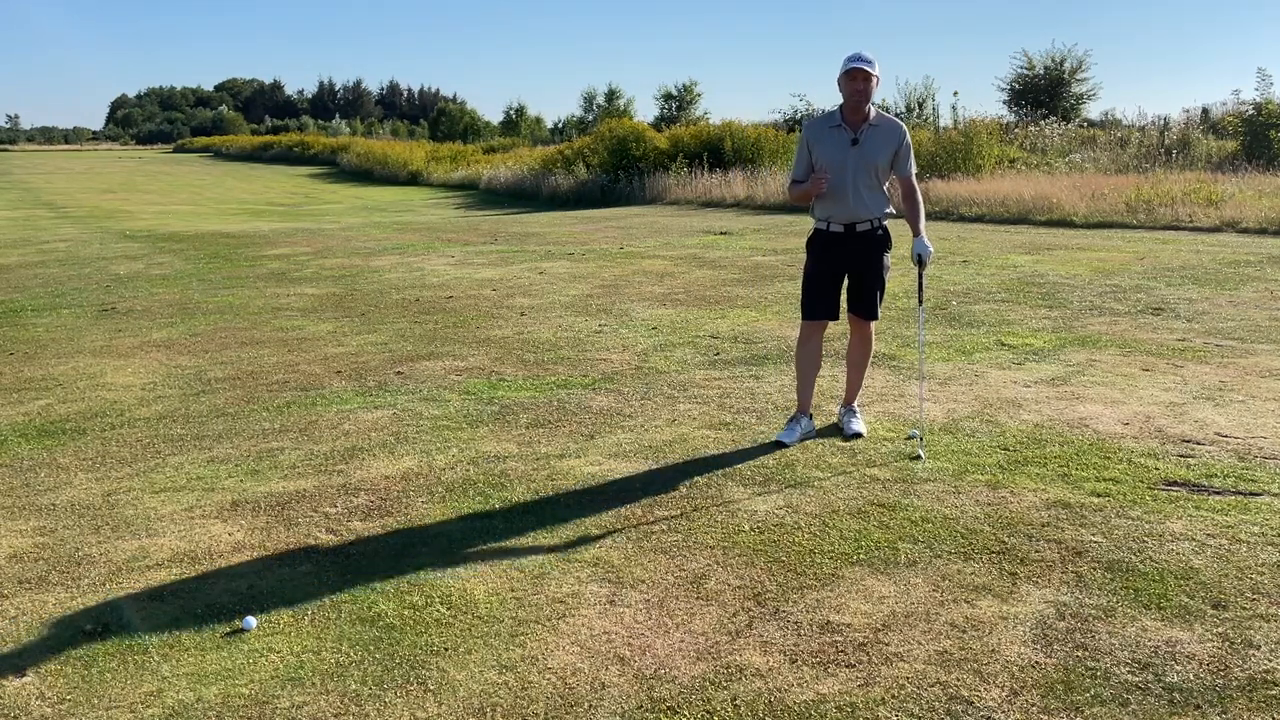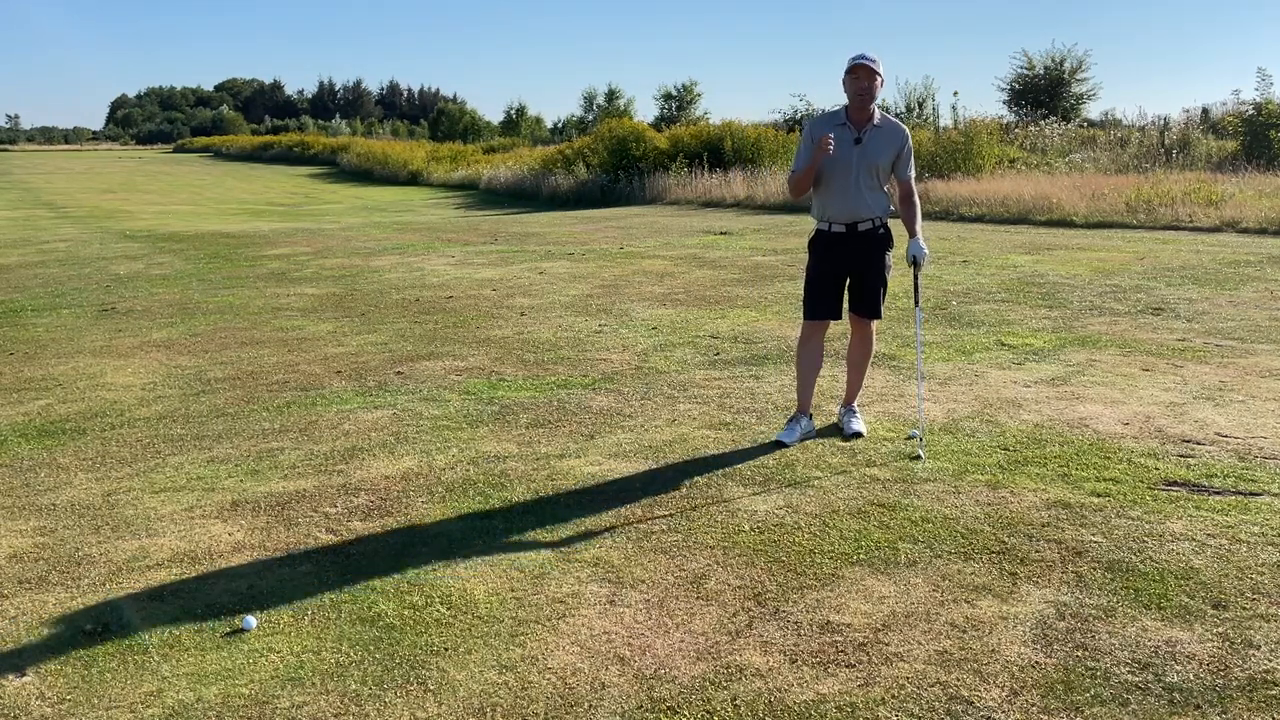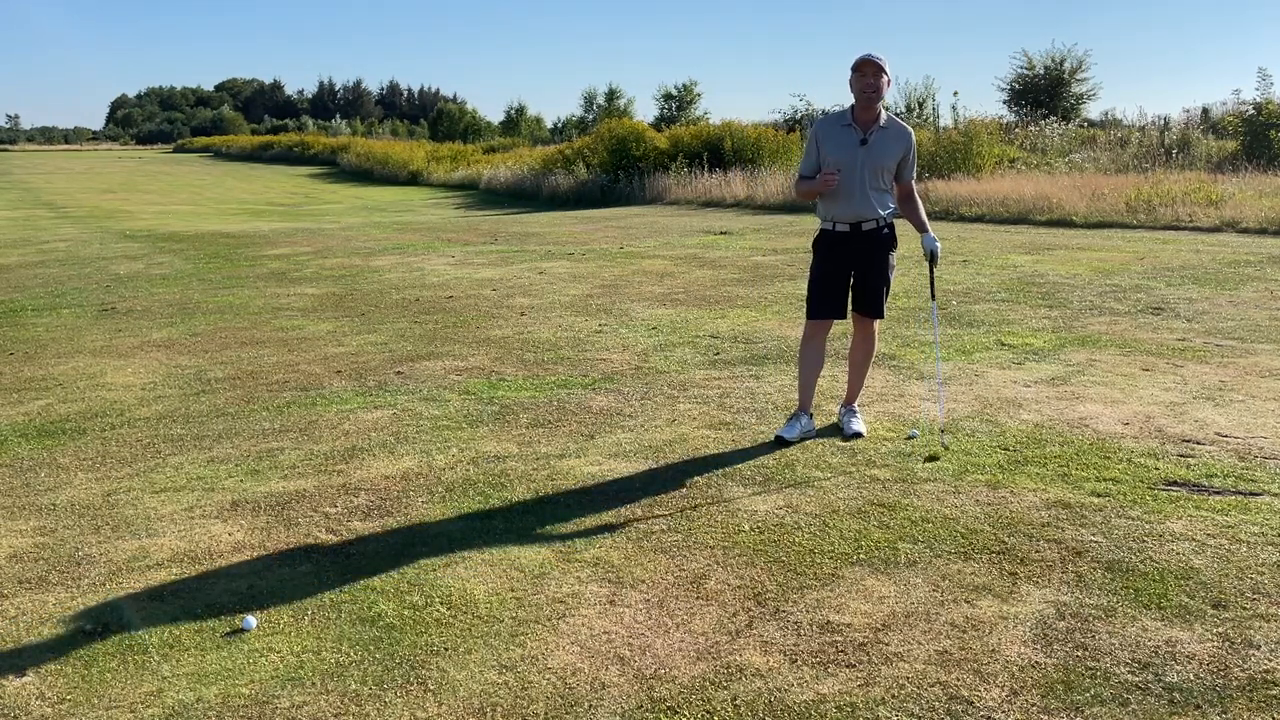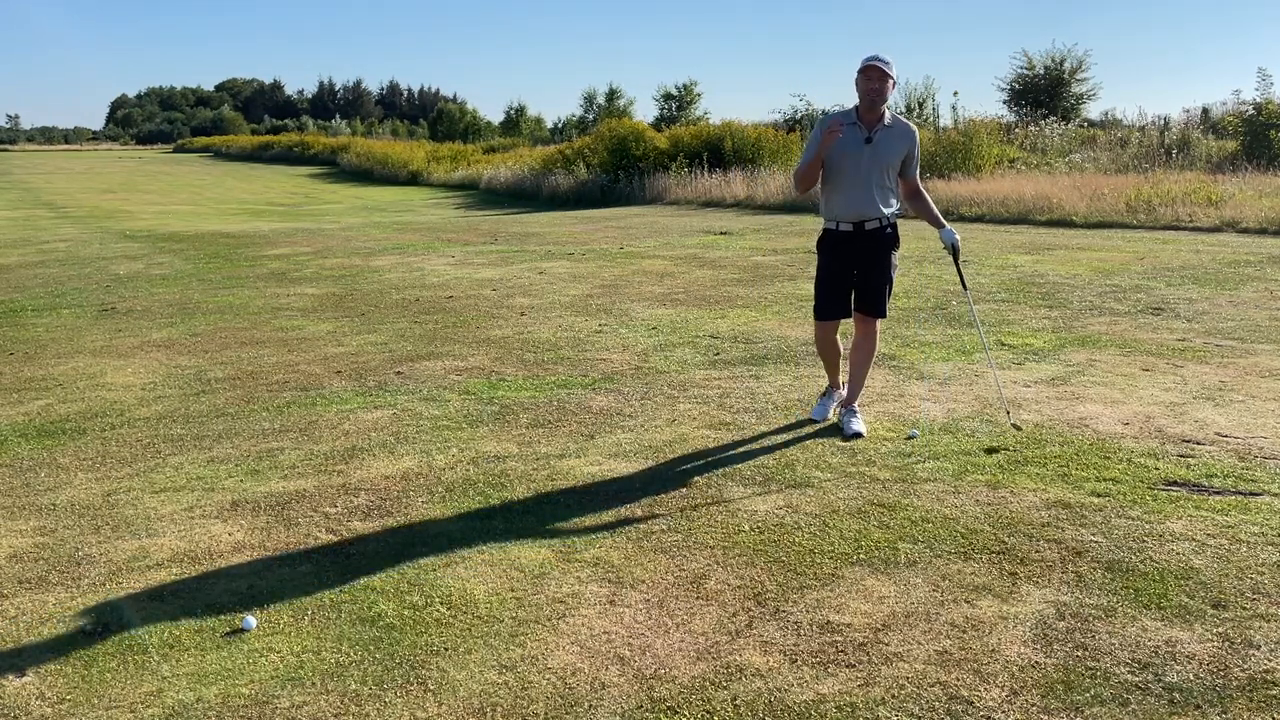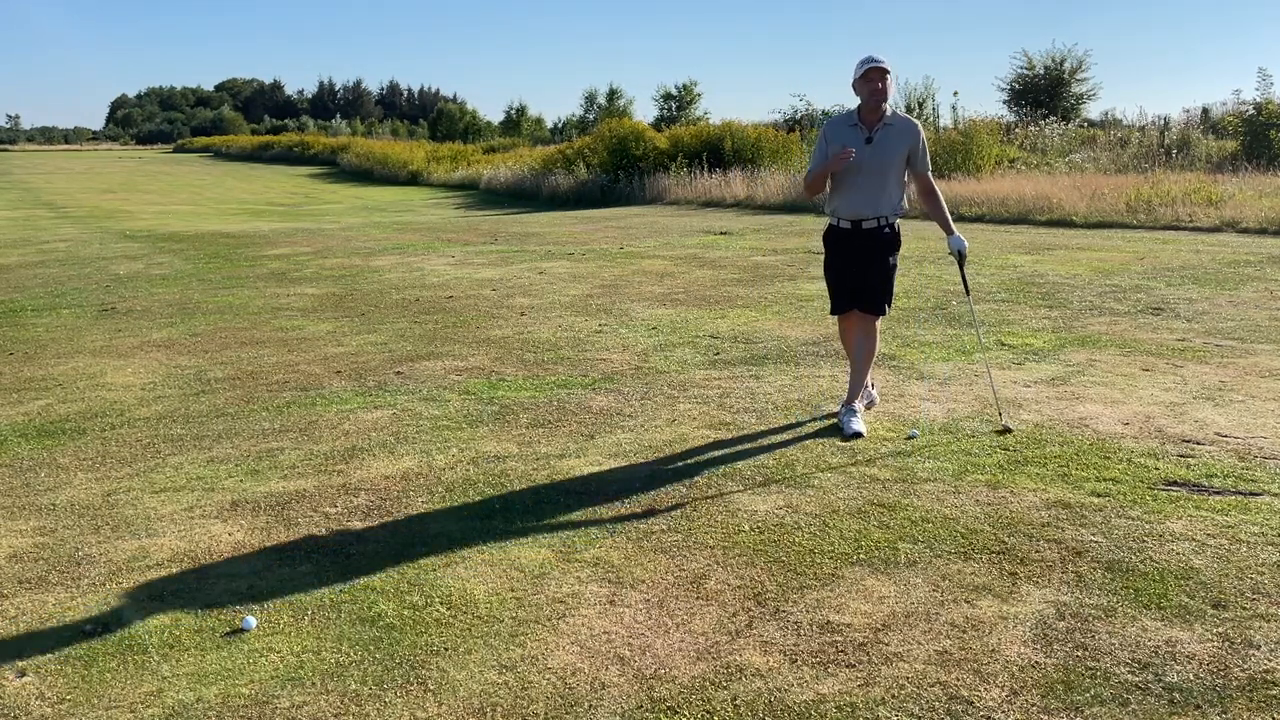
dt=0.5s
person 1, frame 1
left shoulder: (894, 131)
right shoulder: (814, 129)
left elbow: (909, 188)
right elbow: (794, 192)
left wrist: (919, 236)
right wrist: (810, 188)
left hip: (871, 238)
right hip: (826, 238)
left knee: (862, 325)
right knee: (812, 326)
left ankle: (850, 407)
right ankle: (803, 416)
person 1, frame 2
left shoulder: (896, 133)
right shoulder: (817, 127)
left elbow: (907, 192)
right elbow: (795, 190)
left wrist: (915, 237)
right wrist: (816, 158)
left hip: (873, 238)
right hip: (829, 237)
left knee: (864, 324)
right knee: (813, 325)
left ankle: (850, 407)
right ankle: (803, 415)
person 1, frame 3
left shoulder: (901, 135)
right shoulder: (823, 128)
left elbow: (907, 194)
right elbow: (800, 187)
left wrist: (926, 232)
right wrist: (818, 185)
left hip: (877, 238)
right hip: (833, 237)
left knee: (866, 324)
right knee: (816, 326)
left ankle: (850, 407)
right ankle: (803, 415)
person 1, frame 4
left shoulder: (906, 133)
right shoulder: (828, 126)
left elbow: (912, 190)
right elbow: (800, 185)
left wrist: (942, 227)
right wrist: (822, 148)
left hip: (880, 237)
right hip: (836, 237)
left knee: (867, 324)
right knee: (825, 325)
left ankle: (850, 406)
right ankle: (833, 387)
person 1, frame 5
left shoulder: (909, 130)
right shoulder: (833, 128)
left elbow: (926, 188)
right elbow: (810, 189)
left wrist: (951, 232)
right wrist: (828, 166)
left hip: (881, 236)
right hip: (840, 235)
left knee: (868, 320)
right knee: (846, 318)
left ankle: (852, 406)
right ankle: (864, 387)
